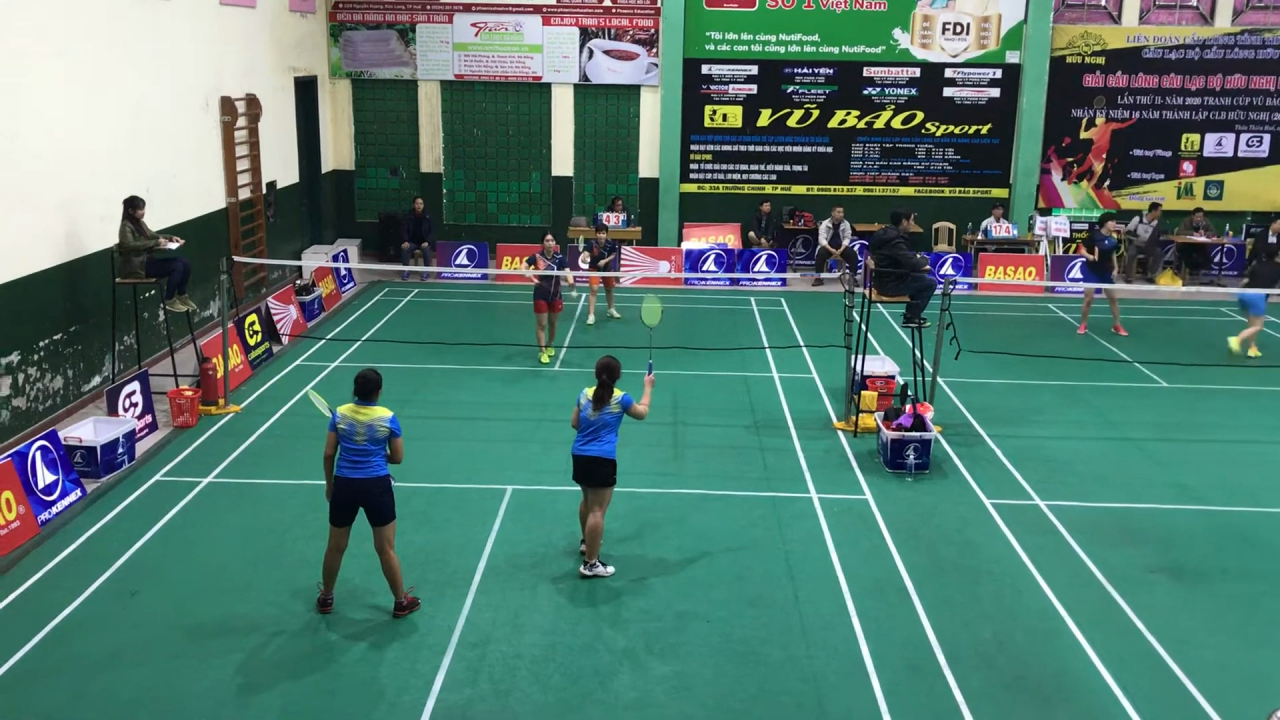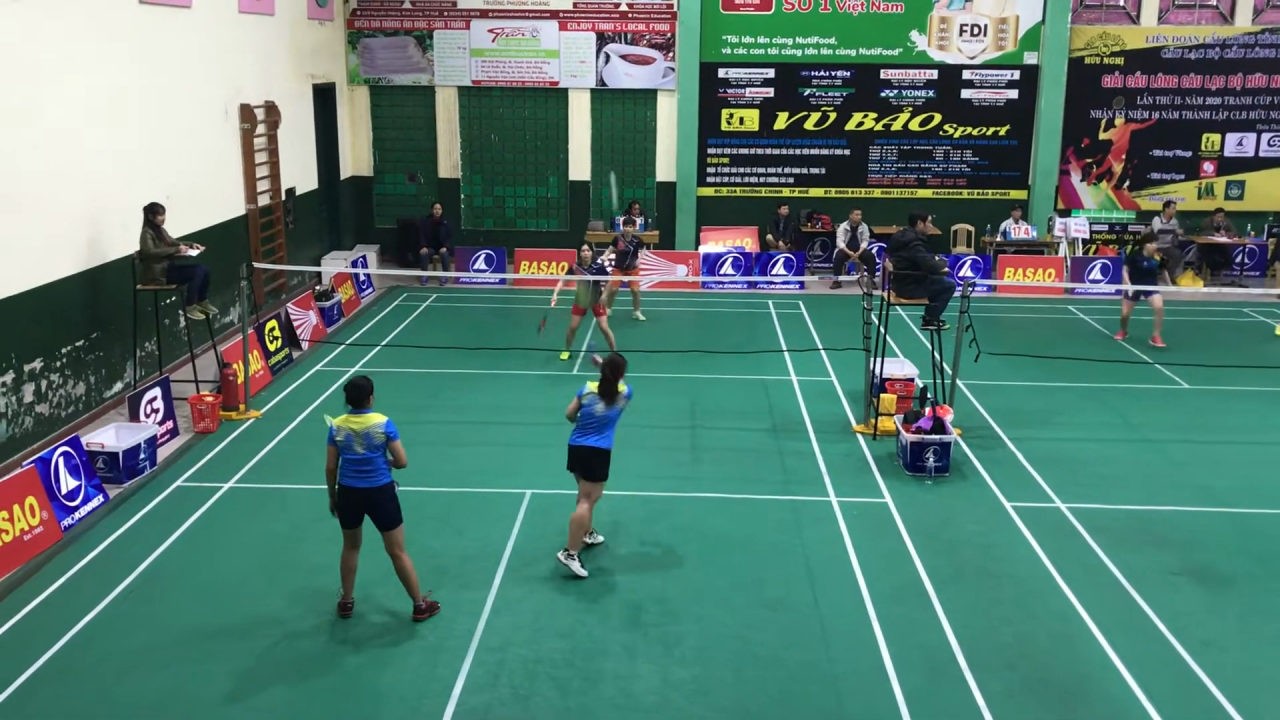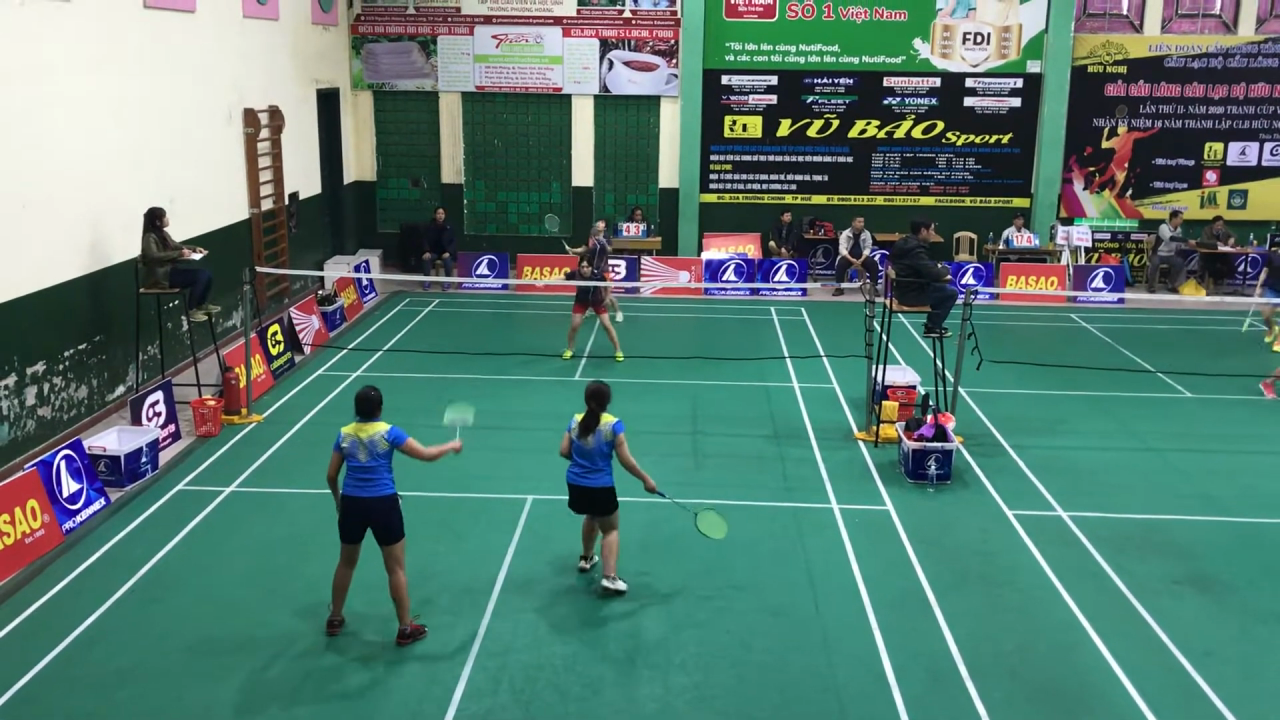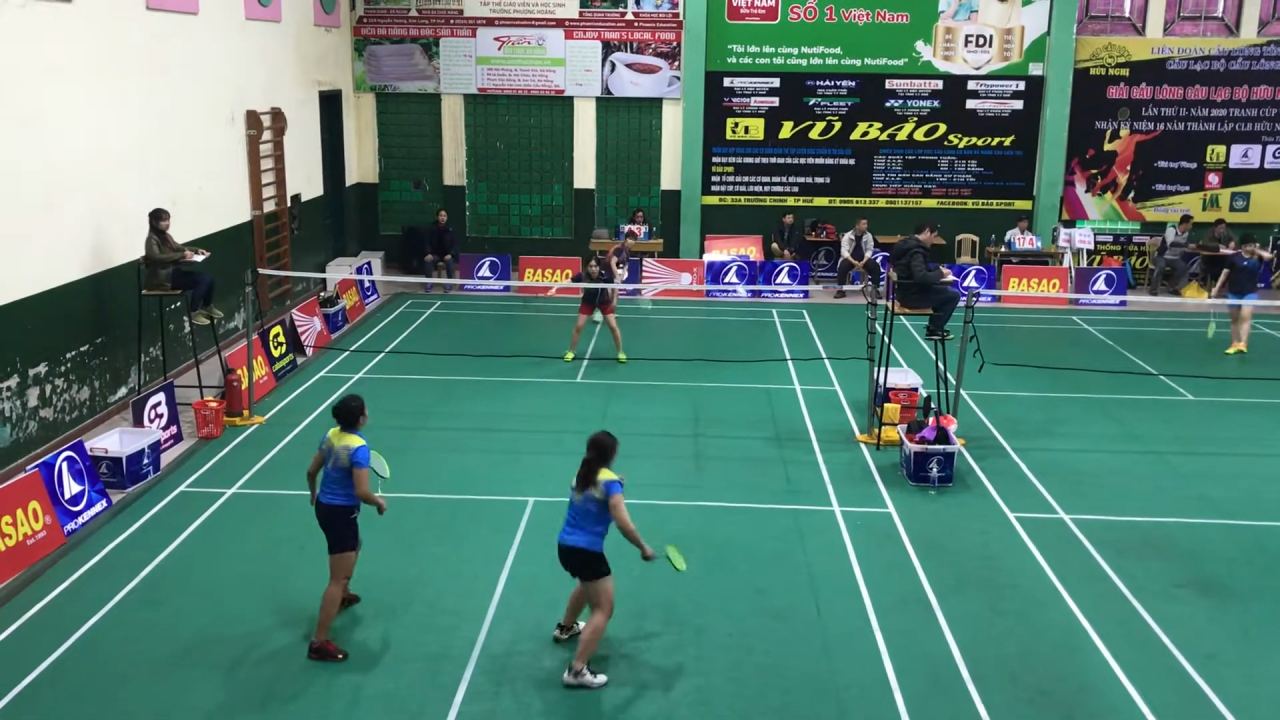
dt=1s
person 1, frame 1
left shoulder: (340, 414)
right shoulder: (388, 418)
left elbow: (328, 454)
right elbow: (397, 458)
left wrist: (329, 484)
left hip: (344, 485)
right hip: (376, 486)
left knee: (335, 547)
right knee: (386, 549)
left ankle: (326, 598)
right ankle: (401, 602)
person 1, frame 2
left shoulder: (336, 426)
right shoulder: (383, 423)
left elbow: (330, 467)
right elbow: (402, 462)
left wrist: (332, 496)
left hip: (348, 493)
right hip: (380, 492)
left knee: (350, 547)
right knee: (397, 552)
left ankle: (346, 601)
right ankle: (420, 605)
person 1, frame 3
left shoulder: (344, 434)
right shoulder: (388, 432)
left elbow: (331, 475)
right elbow: (426, 454)
left wrist: (337, 498)
right wrist: (452, 446)
left hip: (352, 504)
right hip: (383, 504)
left knee: (346, 563)
right knee: (396, 569)
left ankle: (335, 618)
right ankle: (406, 628)
person 1, frame 4
left shoulder: (330, 435)
right shoulder: (359, 448)
left elbow: (311, 472)
right elbow: (362, 492)
left wrist: (313, 493)
right wrist: (380, 502)
left hip: (323, 507)
right hip: (341, 512)
left knee: (353, 547)
right knee: (340, 578)
left ankle: (340, 597)
right ankle: (319, 643)
person 2, frame 1
left shoulder: (585, 394)
right shoulder: (620, 398)
left elbow: (575, 423)
right elbow: (642, 413)
right wrist: (648, 387)
left hip: (579, 455)
right hip: (602, 460)
left knee: (587, 501)
right knee: (597, 511)
left ankle: (586, 541)
right ankle: (590, 564)
person 2, frame 2
left shoulder: (587, 388)
right shoulder: (625, 392)
left elbow: (570, 415)
right wrist: (614, 371)
left hip: (575, 446)
right hip: (597, 451)
left knee: (586, 495)
right knee: (587, 501)
left ankle: (586, 533)
right ankle: (570, 552)
person 2, frame 3
left shoulder: (575, 421)
right shoulder: (613, 424)
left elbow: (564, 452)
right elbow: (625, 459)
right wrist: (646, 480)
left hip: (575, 484)
right hip: (601, 487)
left knee: (591, 517)
right knee: (611, 530)
left ankle: (586, 558)
right ankle: (609, 577)
person 2, frame 4
left shoulder: (582, 474)
right shoulder: (610, 482)
right elbow: (624, 523)
right wrist: (644, 548)
left hip: (566, 546)
right hip: (586, 551)
left knee: (591, 584)
right knee: (603, 609)
left ankle: (565, 627)
right ankle: (577, 670)
